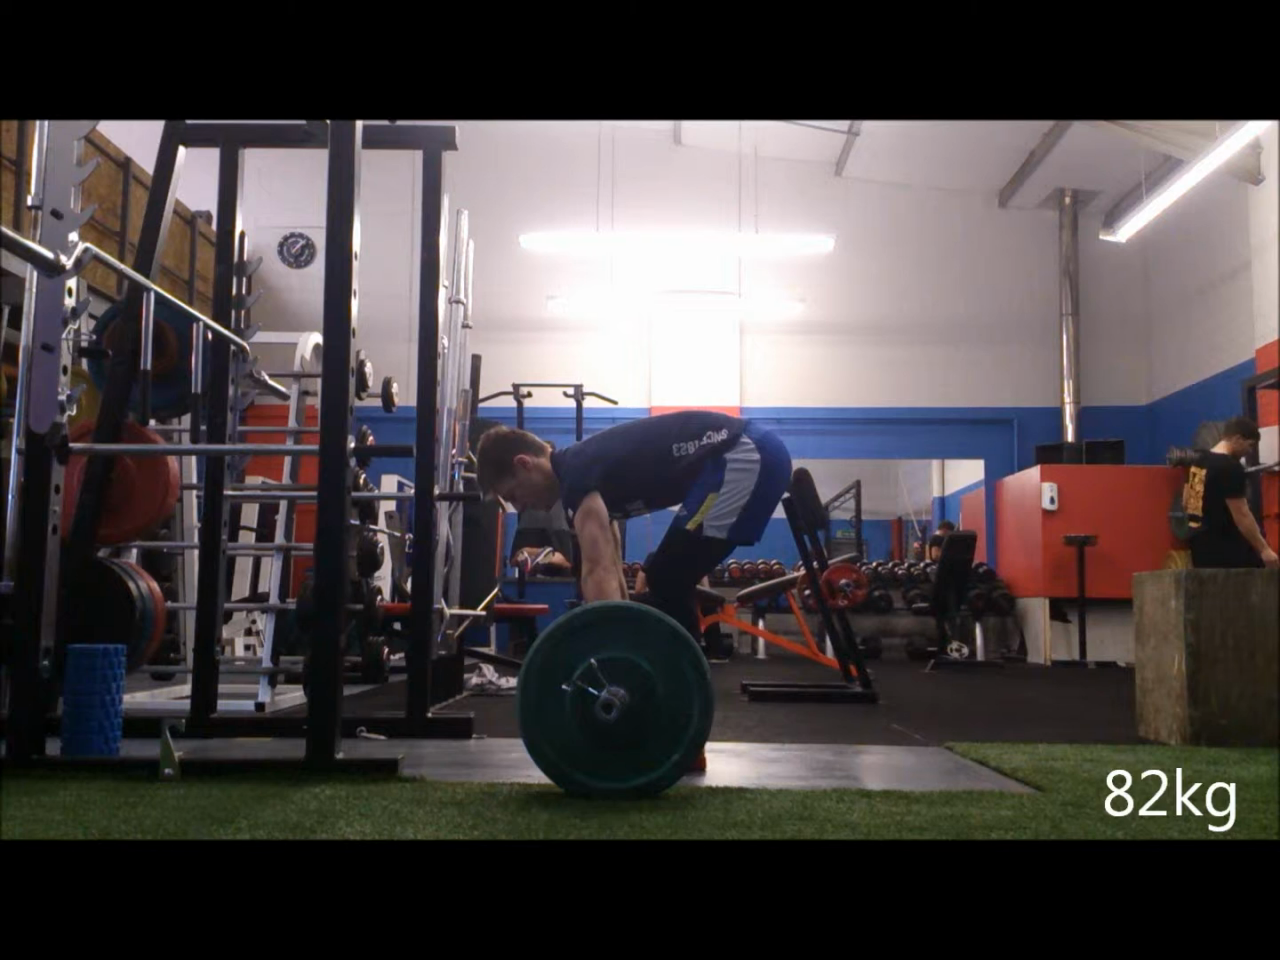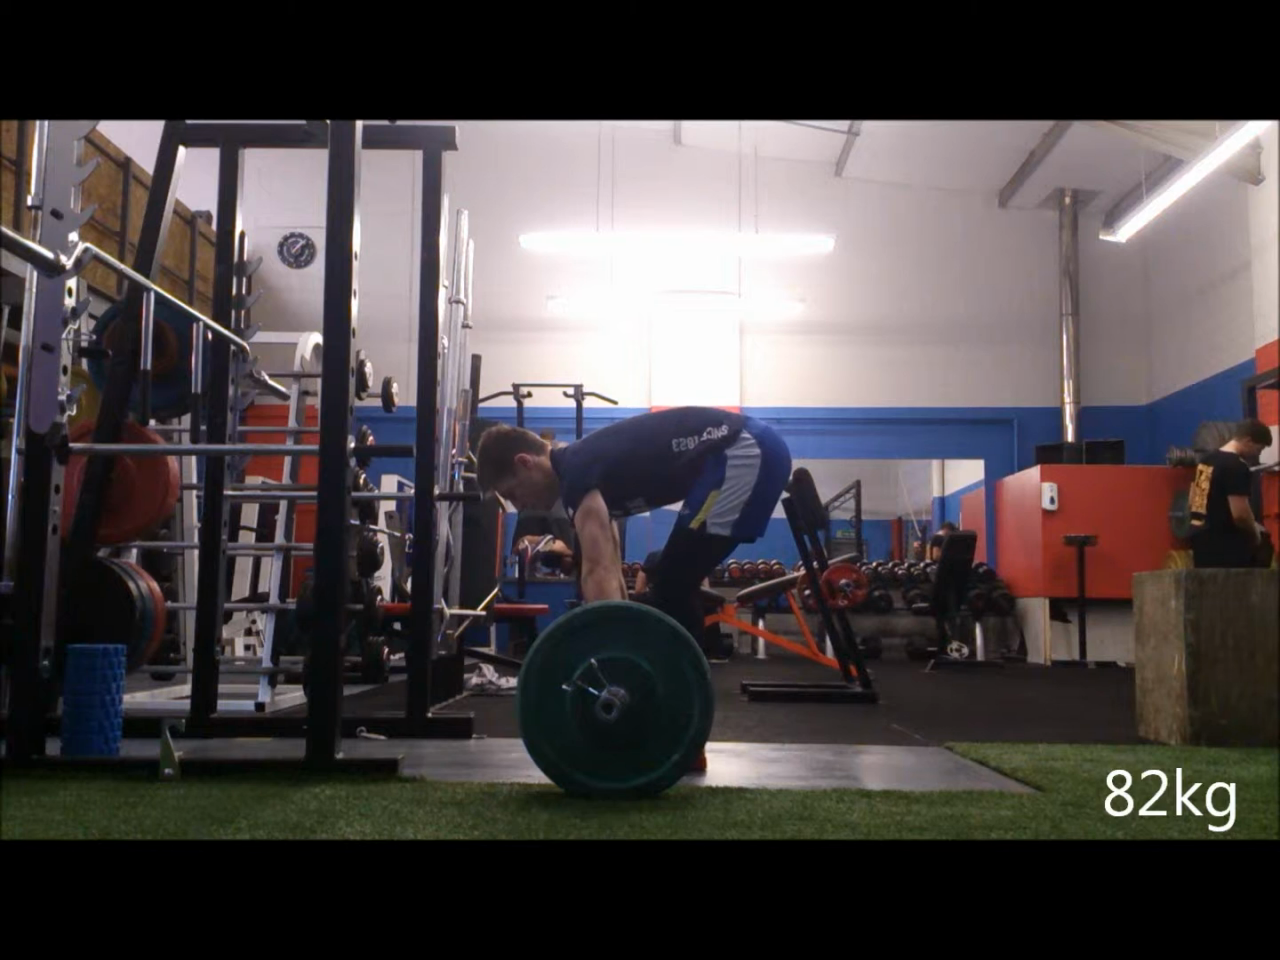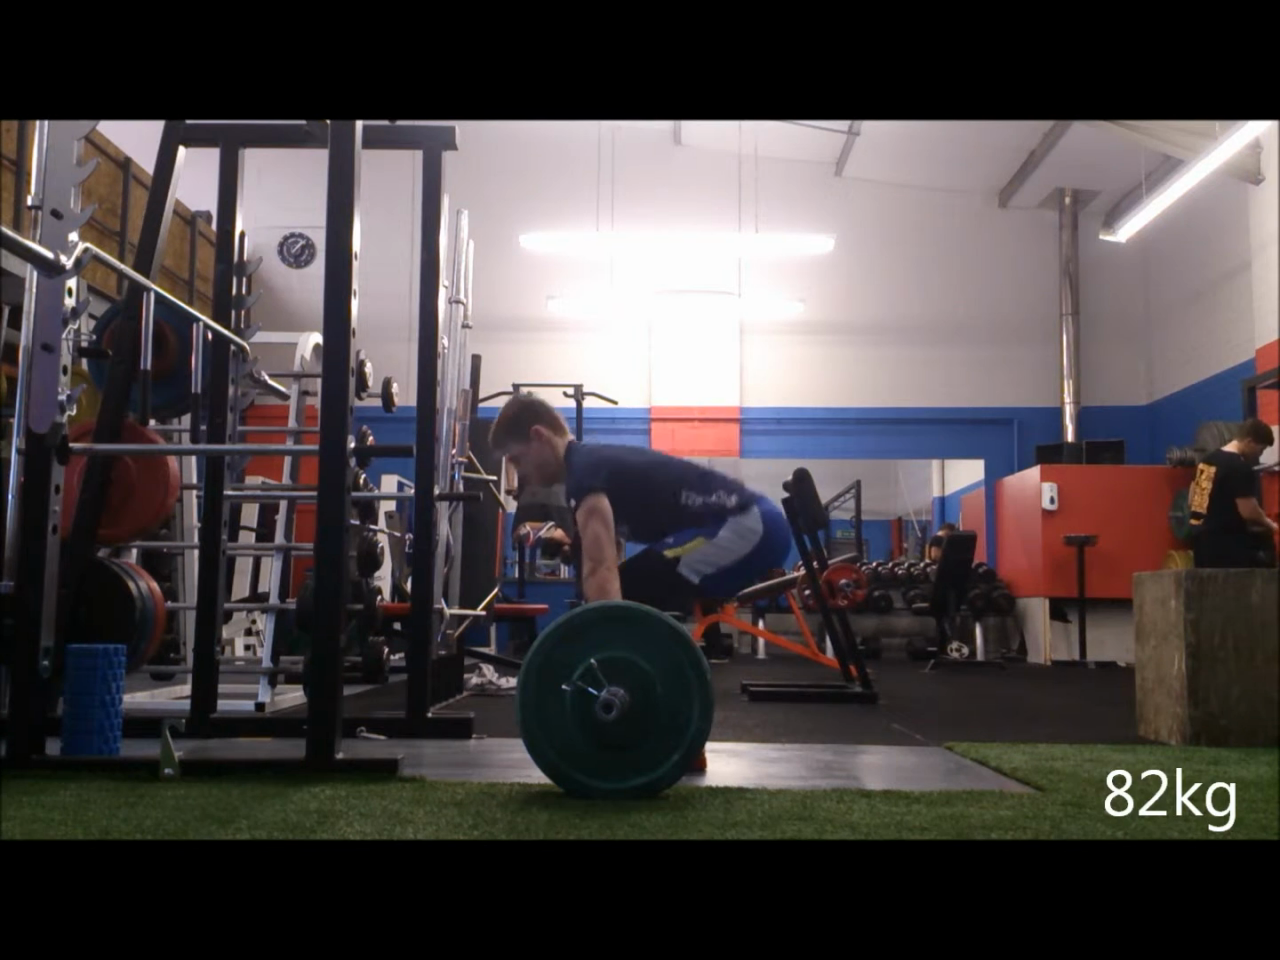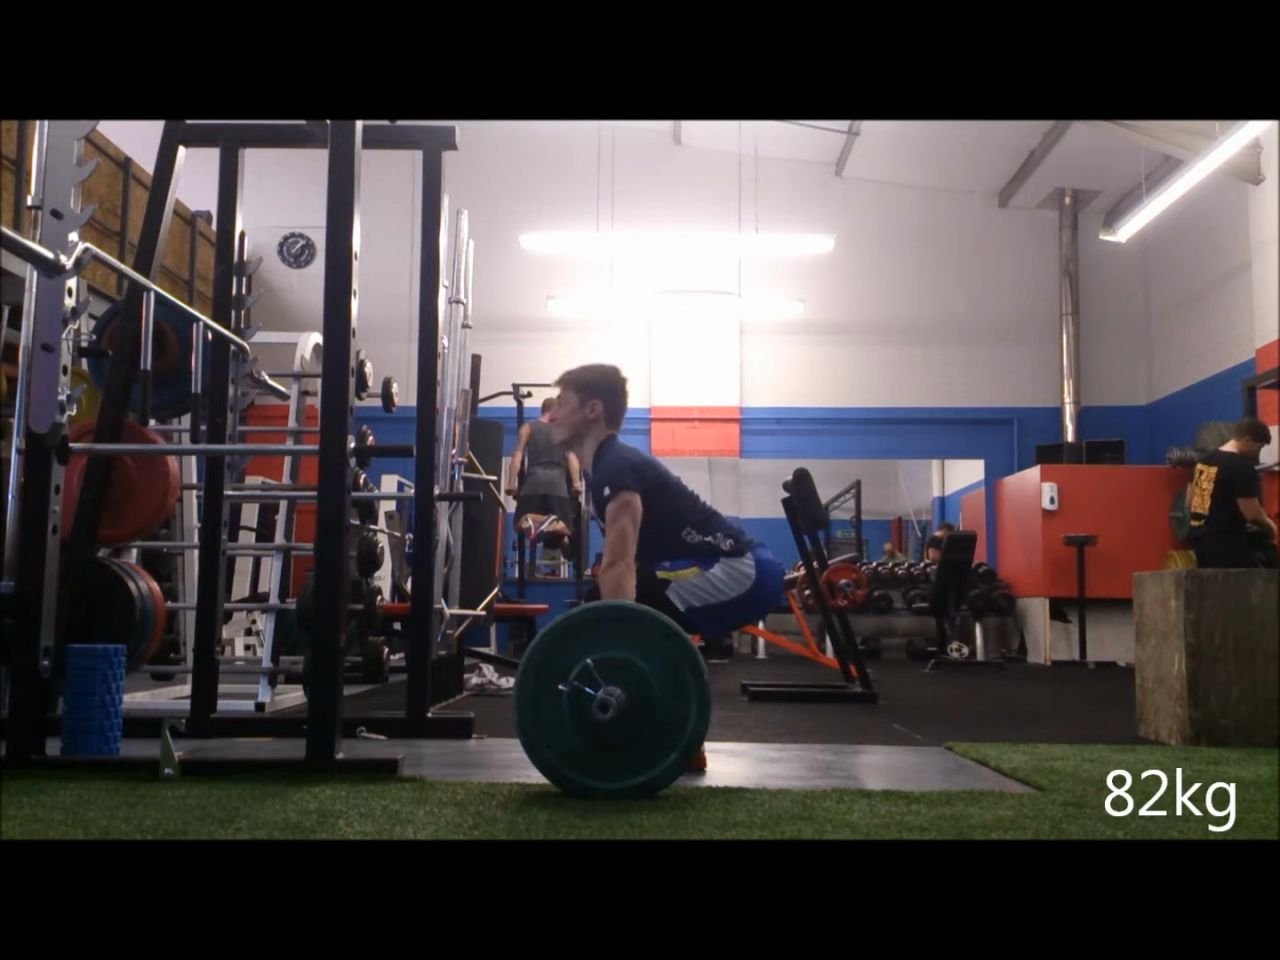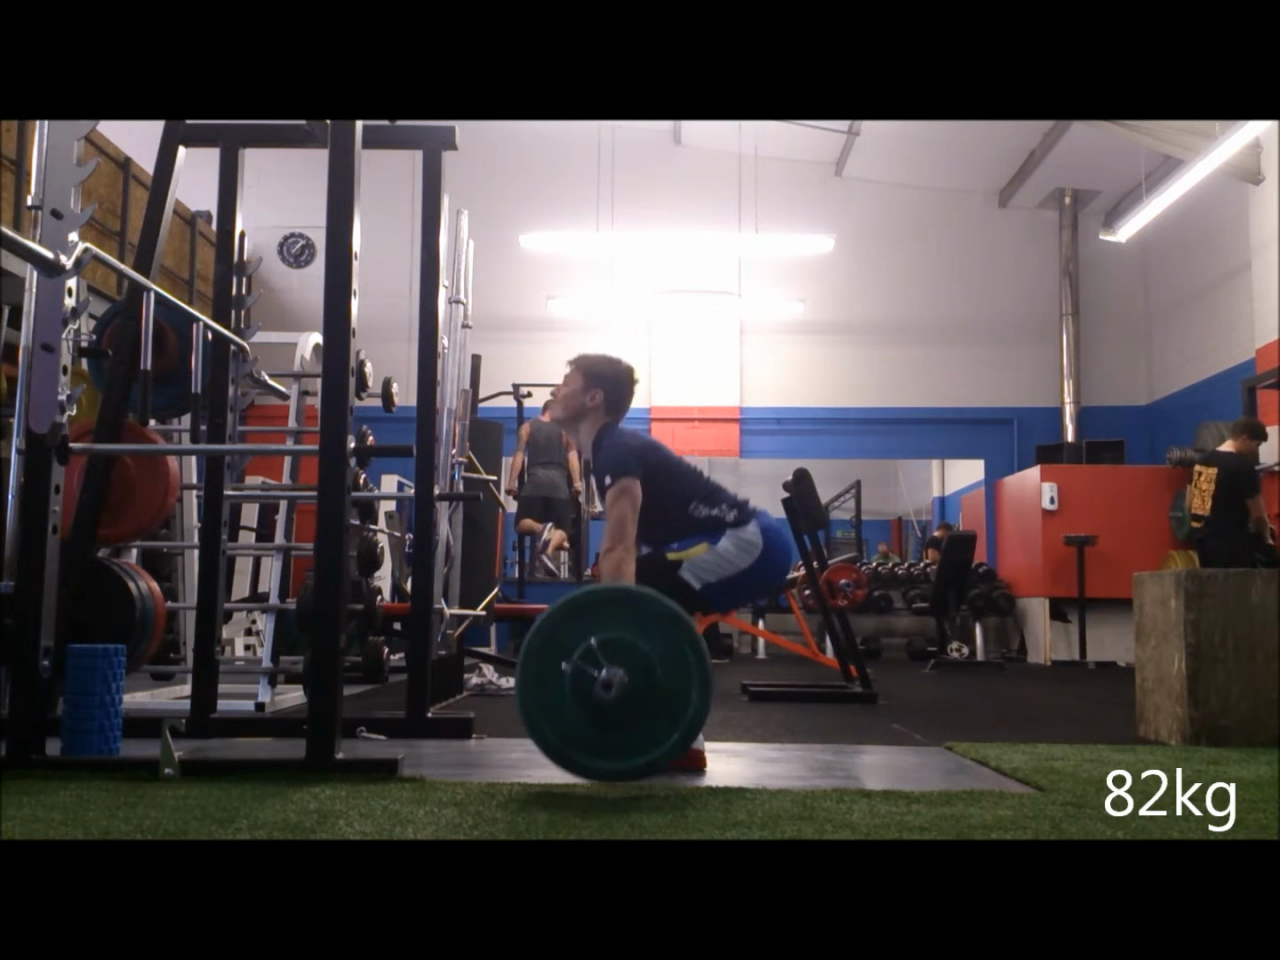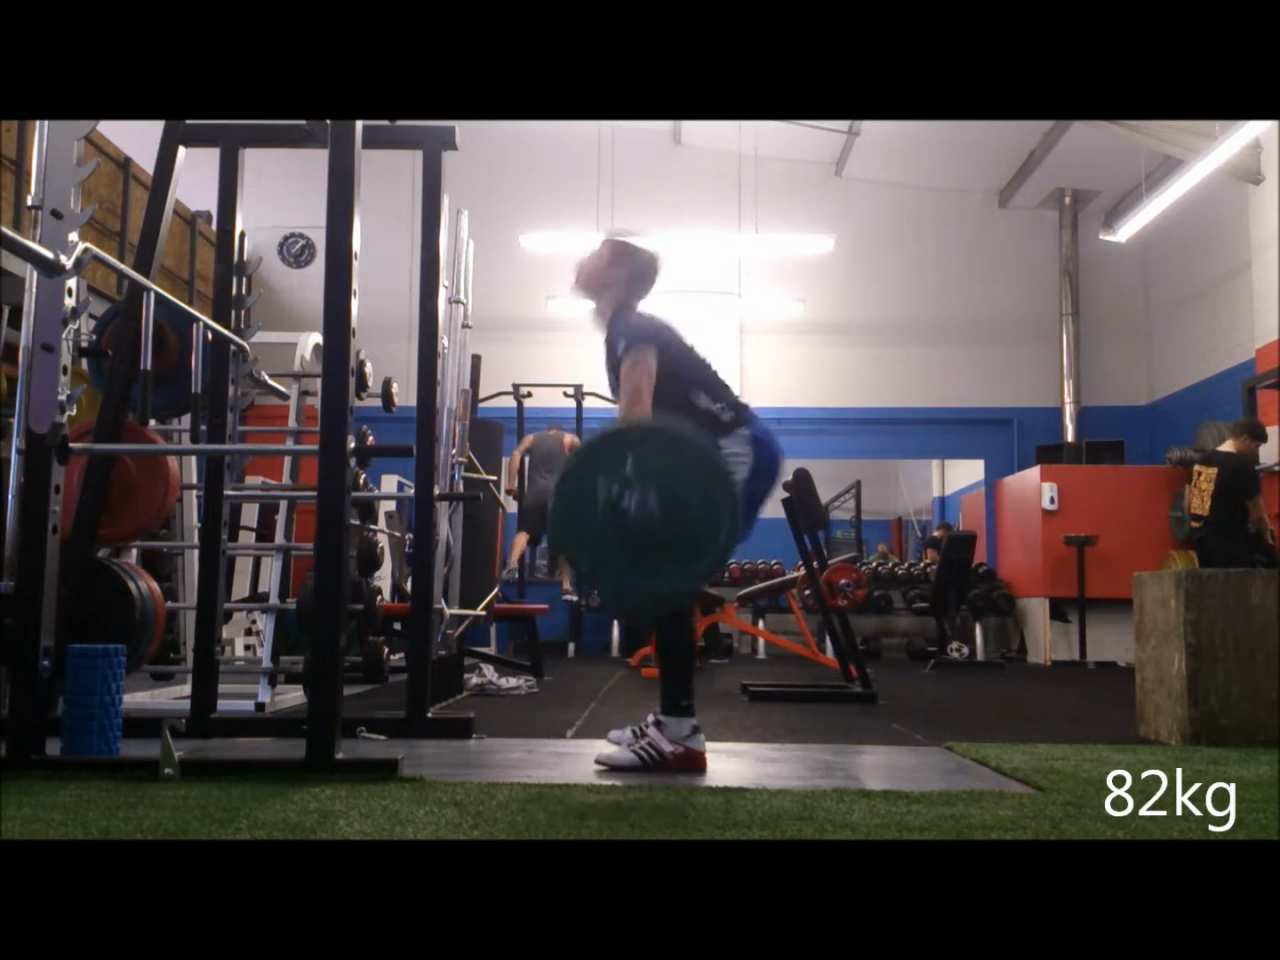
dt=0.4s
person 1, frame 1
left shoulder: (575, 474)
right shoulder: (586, 463)
left elbow: (598, 571)
right elbow: (610, 568)
left hip: (744, 457)
right hip: (747, 455)
left knee: (668, 582)
right knee: (668, 581)
person 1, frame 2
left shoulder: (576, 471)
right shoulder: (583, 464)
left elbow: (599, 571)
right elbow: (609, 569)
left hip: (745, 454)
right hip: (752, 451)
left knee: (674, 583)
right knee: (673, 583)
person 1, frame 3
left shoulder: (583, 471)
right shoulder: (593, 464)
left elbow: (599, 571)
right elbow: (606, 567)
left hip: (746, 528)
right hip: (749, 523)
left knee: (626, 604)
right knee: (631, 602)
person 1, frame 4
left shoulder: (615, 468)
right shoulder: (616, 465)
left elbow: (618, 566)
right elbow: (623, 563)
left hip: (741, 573)
right hip: (742, 570)
person 1, frame 5
left shoulder: (615, 452)
right shoulder: (616, 448)
left elbow: (619, 551)
right elbow: (622, 548)
left hip: (748, 541)
right hip: (750, 541)
person 1, frame 6
left shoulder: (632, 332)
right shoulder: (630, 330)
left elbow: (636, 421)
right elbow: (640, 418)
left hip: (735, 452)
right hip: (729, 454)
left ankle: (678, 735)
right ankle: (671, 722)
